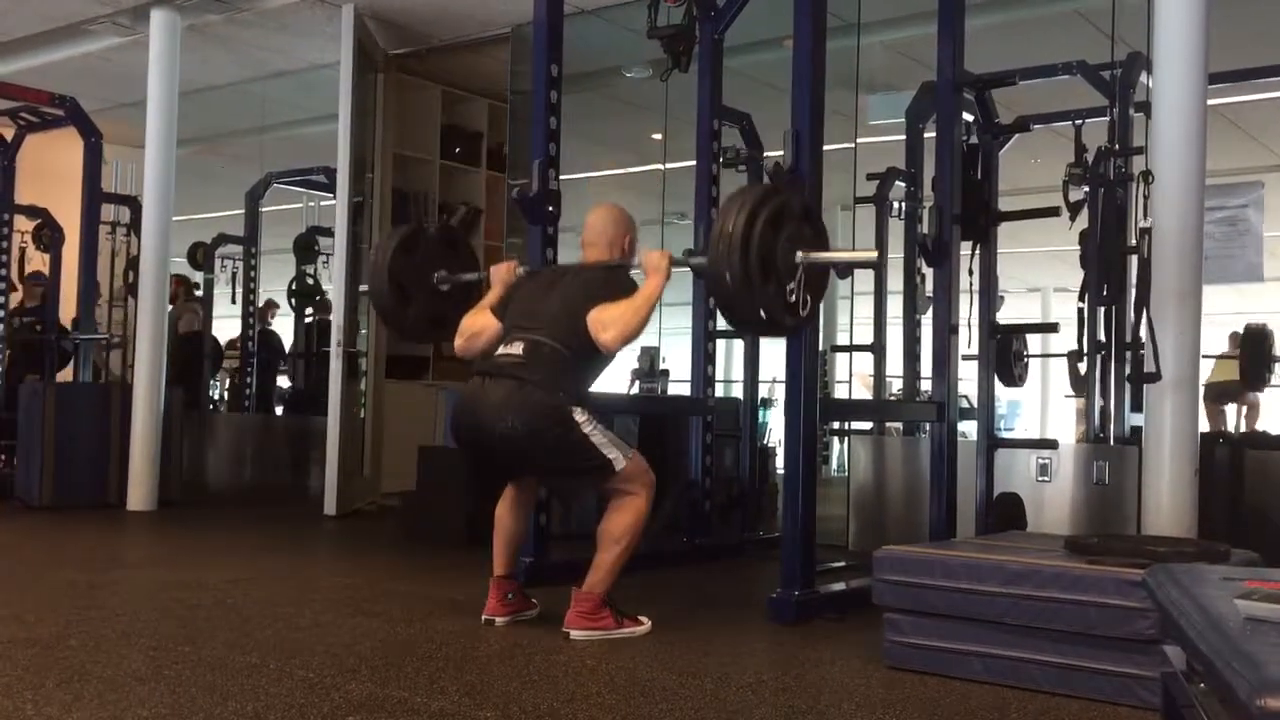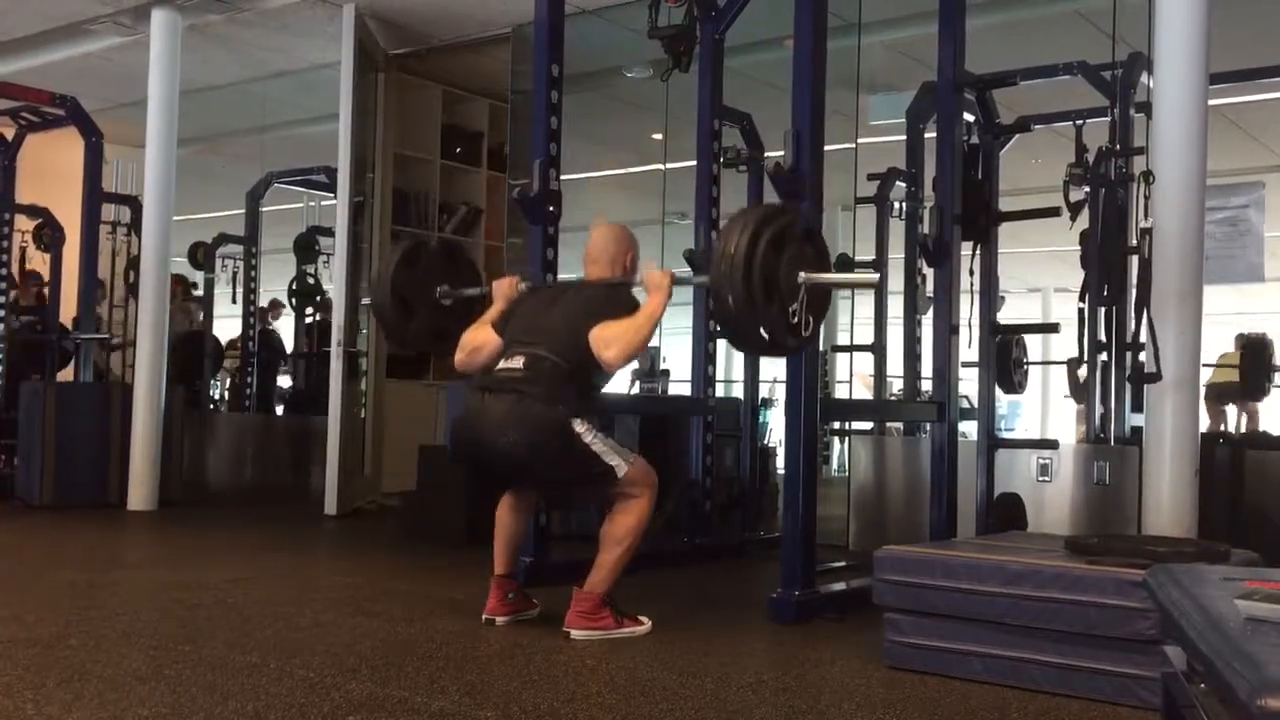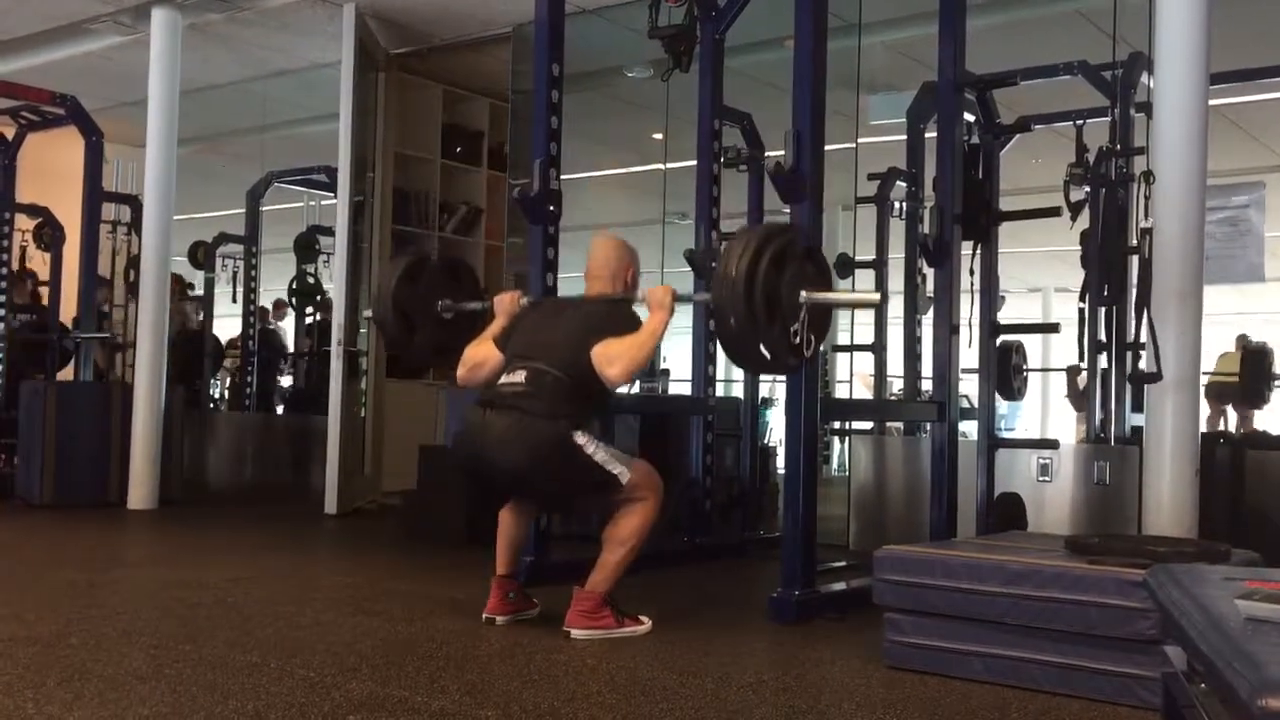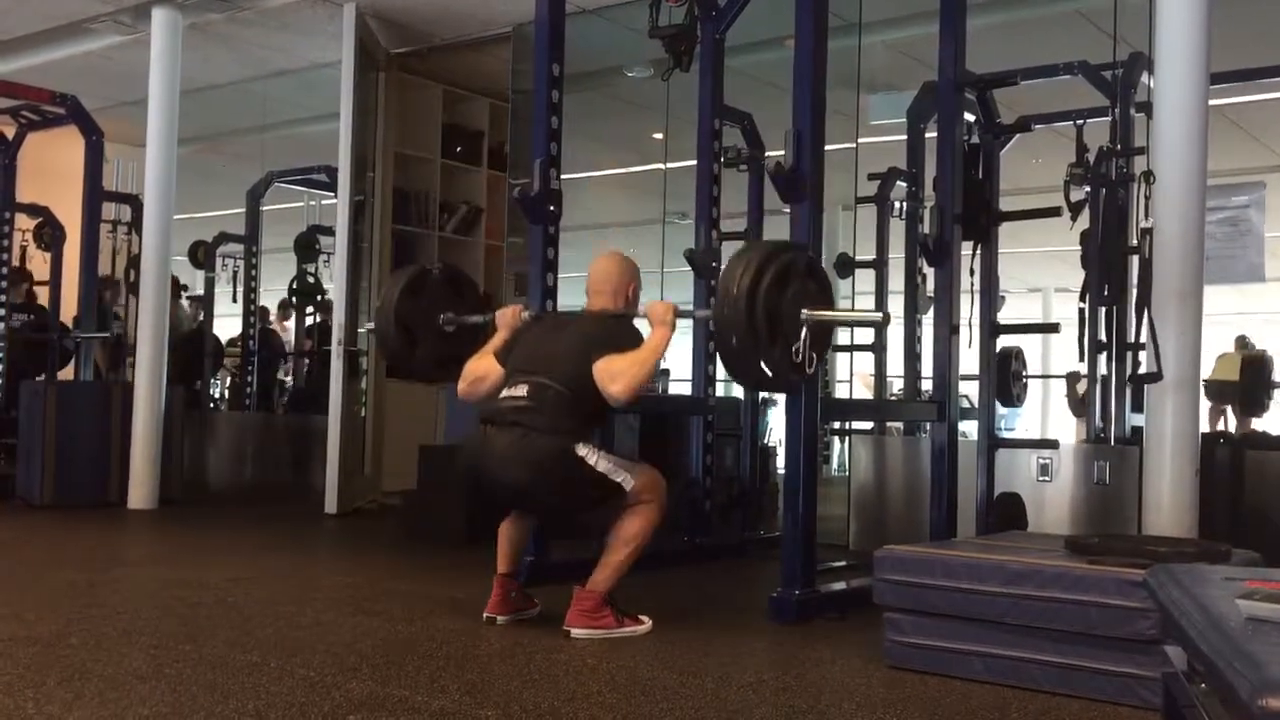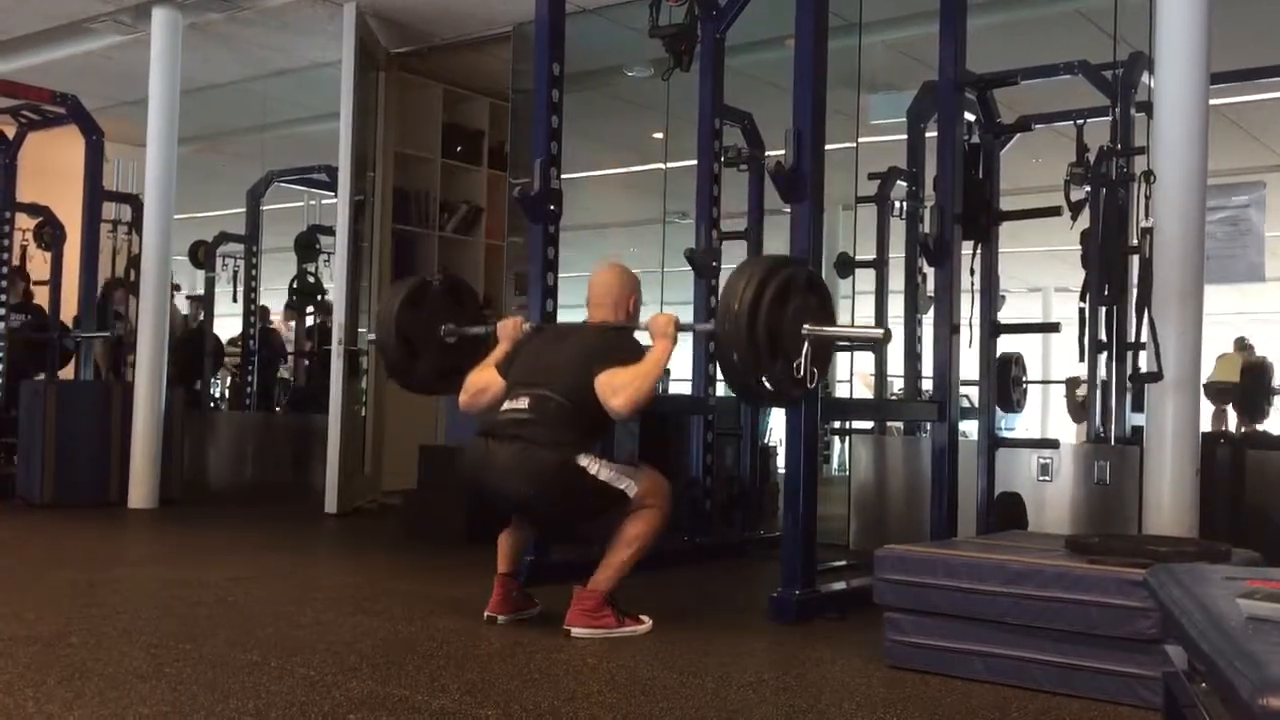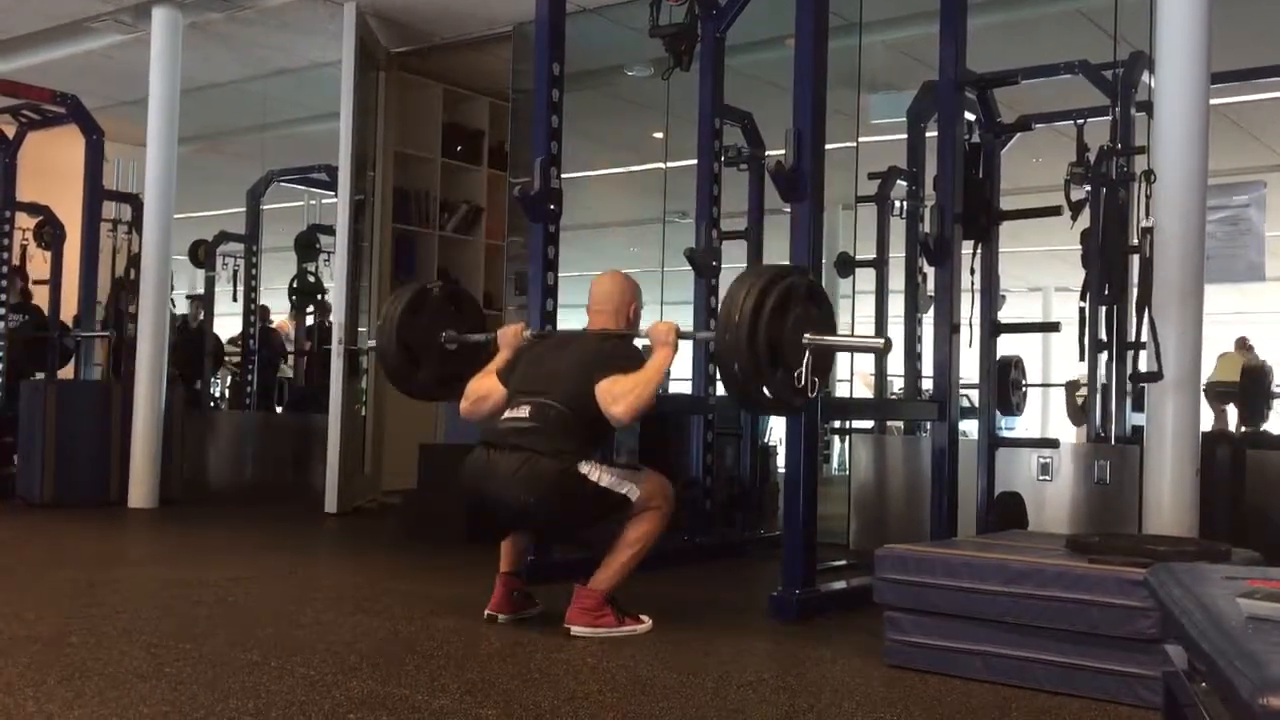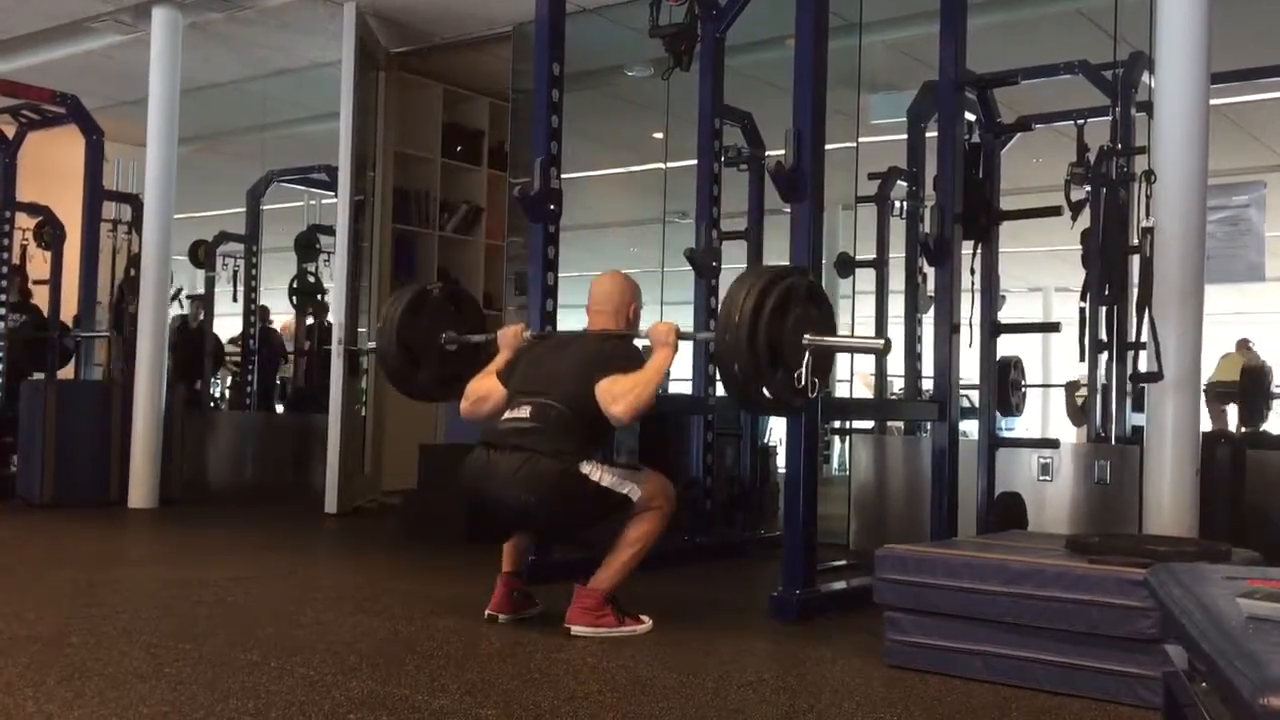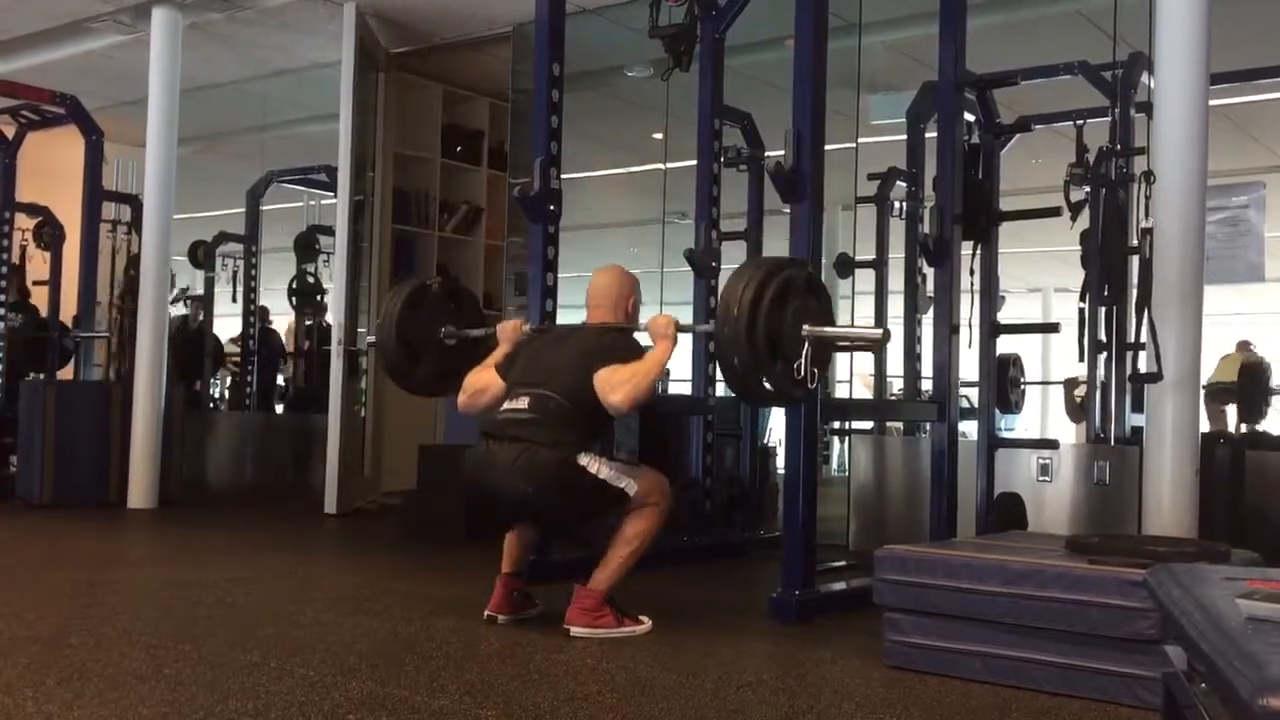
dt=0.1s
person 1, frame 1
left shoulder: (534, 280)
right shoulder: (613, 282)
left elbow: (465, 342)
right elbow: (610, 334)
left wrist: (499, 288)
right wrist: (655, 279)
left hip: (472, 408)
right hip: (530, 409)
left knee: (522, 479)
right knee: (636, 483)
left ankle: (502, 594)
right ankle: (589, 608)
person 1, frame 2
left shoulder: (535, 296)
right shoulder: (615, 299)
left elbow: (466, 357)
right elbow: (612, 352)
left wrist: (501, 302)
right wrist: (657, 297)
left hip: (473, 423)
right hip: (531, 423)
left knee: (523, 482)
right knee: (639, 486)
left ankle: (503, 594)
right ankle: (589, 608)
person 1, frame 3
left shoulder: (538, 312)
right shoulder: (615, 315)
left elbow: (467, 373)
right elbow: (616, 371)
left wrist: (502, 318)
right wrist: (659, 314)
left hip: (475, 439)
right hip: (531, 441)
left knee: (525, 481)
right knee: (644, 487)
left ankle: (504, 593)
right ankle: (590, 606)
person 1, frame 4
left shoulder: (538, 326)
right shoulder: (617, 331)
left elbow: (469, 386)
right elbow: (618, 387)
left wrist: (504, 331)
right wrist: (661, 330)
left hip: (479, 454)
right hip: (534, 455)
right knee: (648, 491)
left ankle: (504, 593)
right ankle: (590, 605)
person 1, frame 5
left shoulder: (539, 339)
right shoulder: (617, 344)
left elbow: (470, 398)
right elbow: (620, 401)
left wrist: (505, 343)
right wrist: (662, 344)
left hip: (480, 466)
right hip: (534, 470)
right knee: (653, 493)
left ankle: (505, 591)
right ankle: (591, 605)
person 1, frame 6
left shoulder: (540, 347)
right shoulder: (617, 352)
left elbow: (471, 406)
right elbow: (621, 408)
left wrist: (506, 351)
right wrist: (663, 351)
left hip: (481, 474)
right hip: (536, 478)
right knee: (656, 496)
left ankle: (507, 591)
right ankle: (591, 605)
person 1, frame 7
left shoulder: (539, 348)
right shoulder: (617, 352)
left elbow: (470, 406)
right elbow: (620, 408)
left wrist: (506, 352)
right wrist: (663, 352)
left hip: (481, 477)
right hip: (536, 480)
right knee: (657, 496)
left ankle: (507, 591)
right ankle: (591, 605)
person 1, frame 8
left shoulder: (539, 340)
right shoulder: (617, 344)
left elbow: (468, 399)
right elbow: (619, 397)
left wrist: (506, 346)
right wrist: (663, 344)
left hip: (481, 468)
right hip: (535, 471)
right knee: (653, 493)
left ankle: (507, 591)
right ankle: (590, 605)
